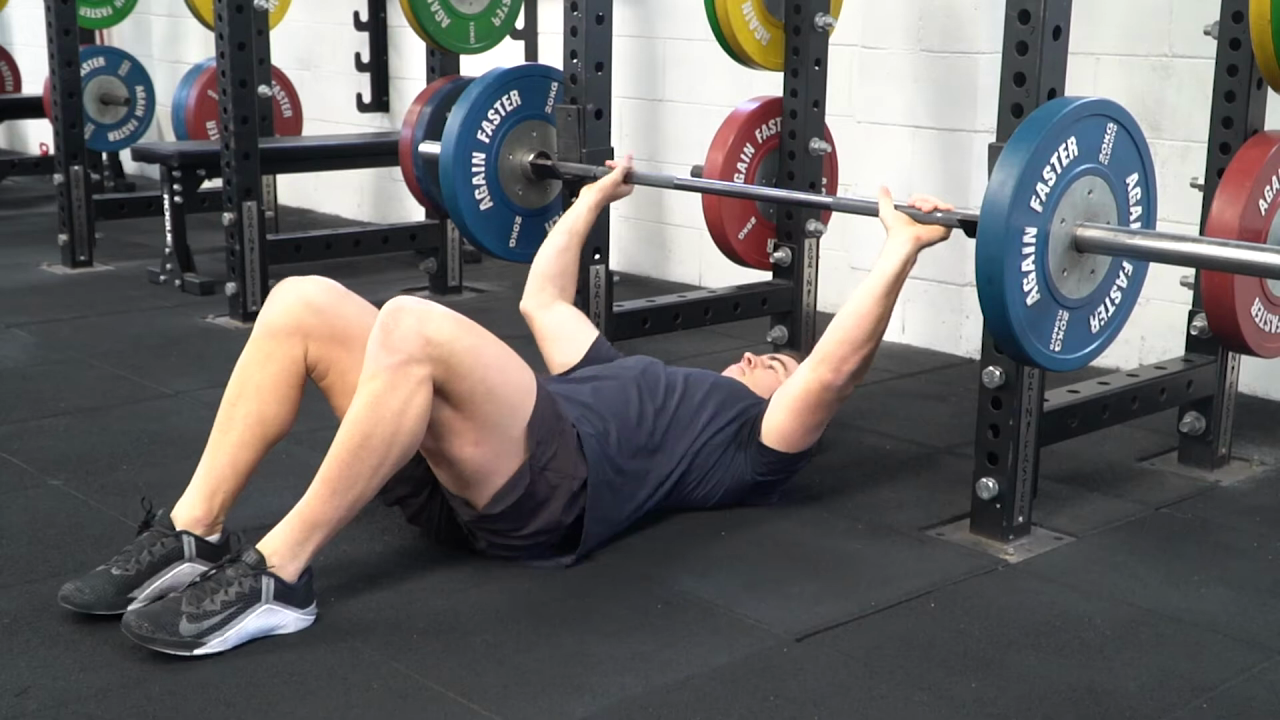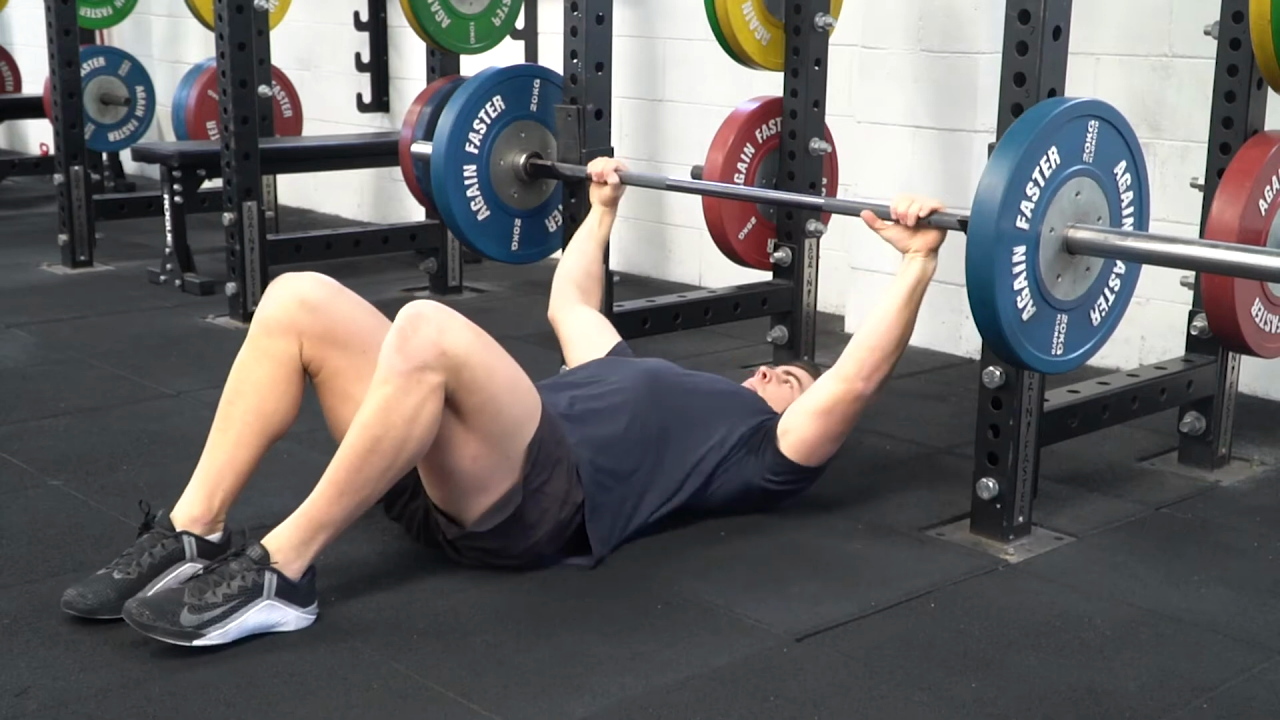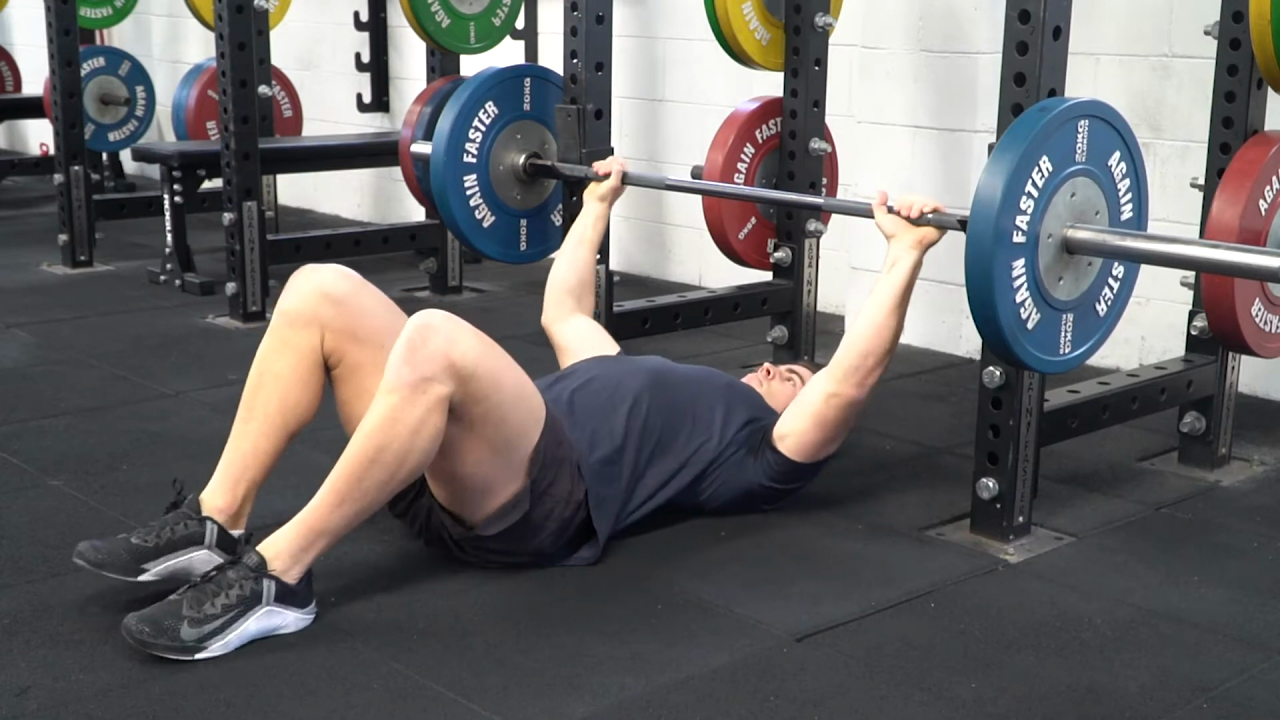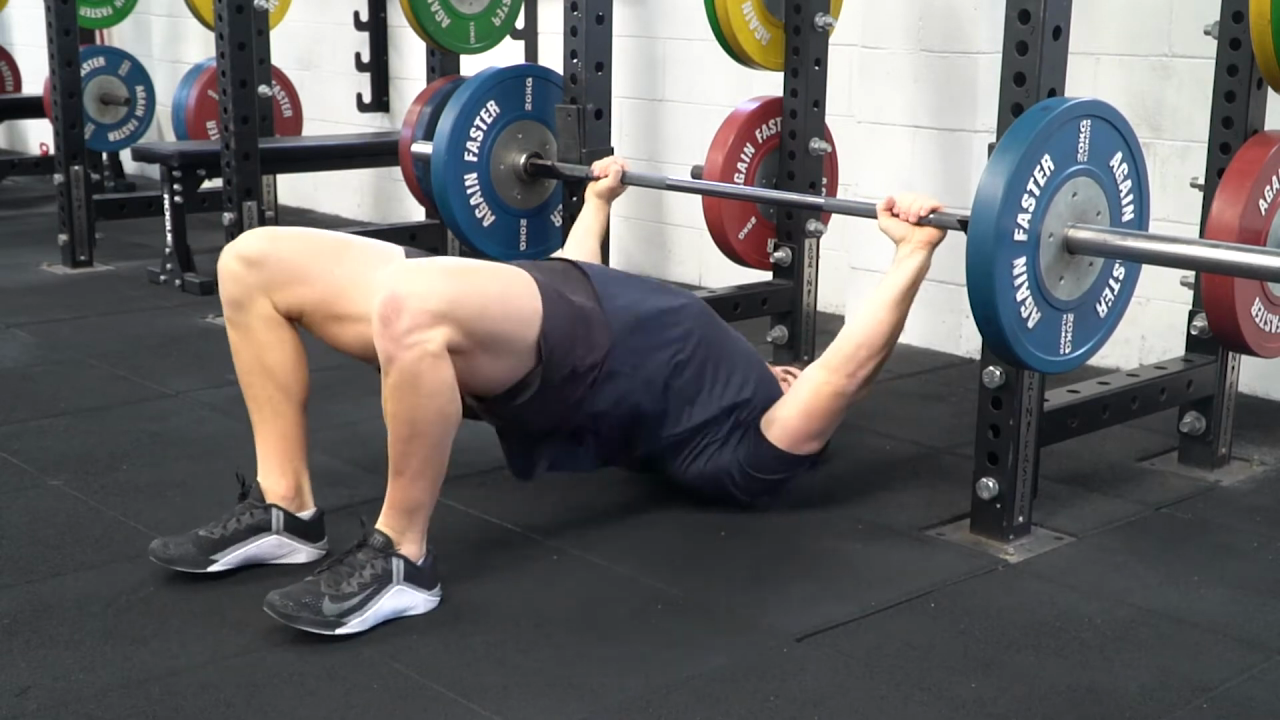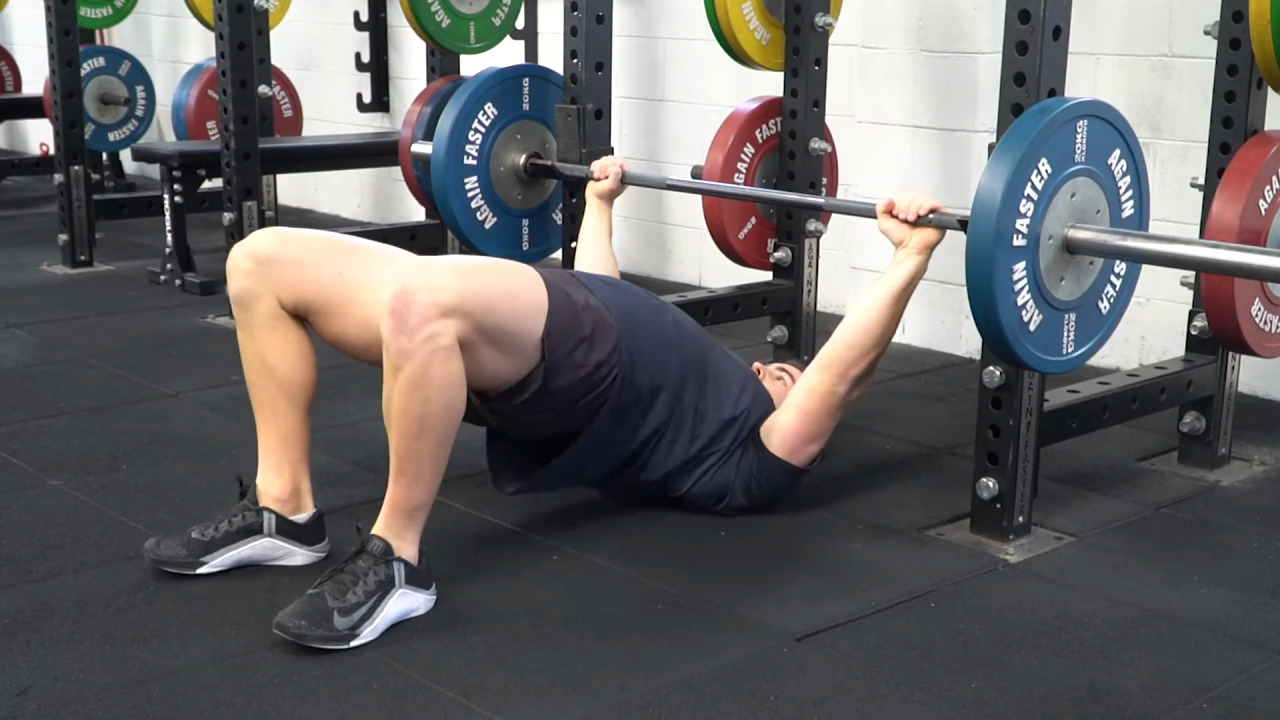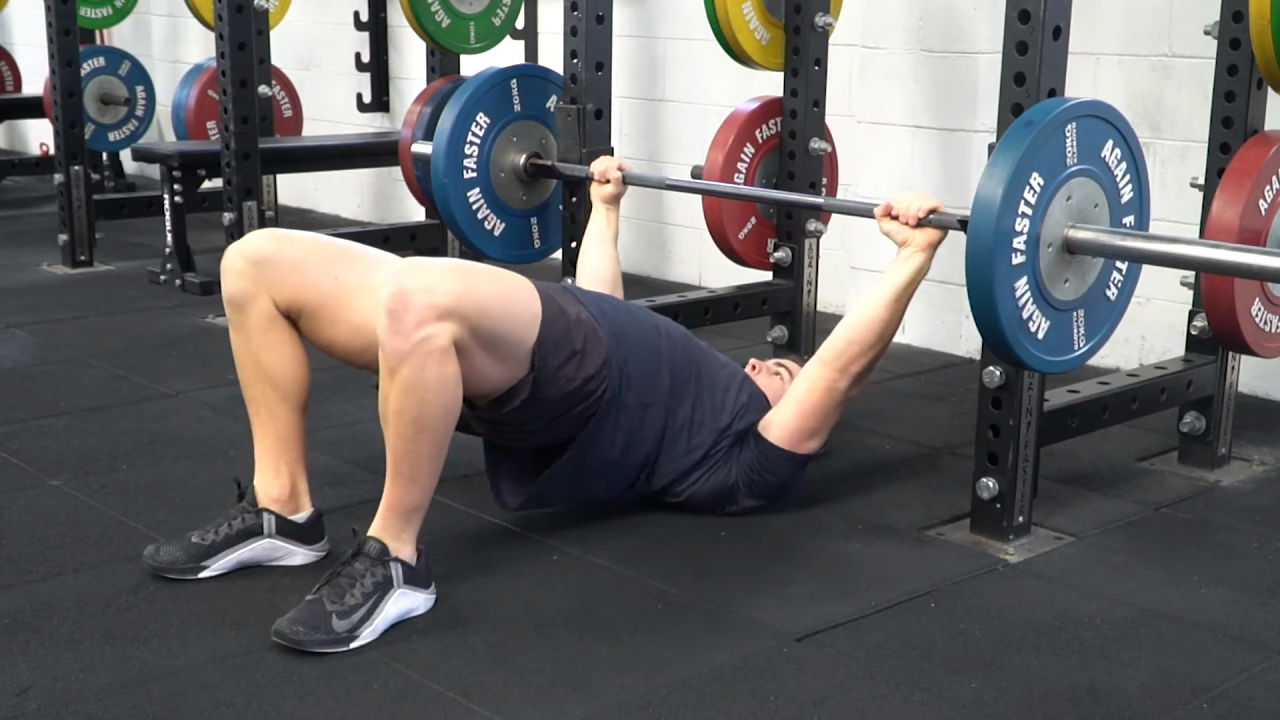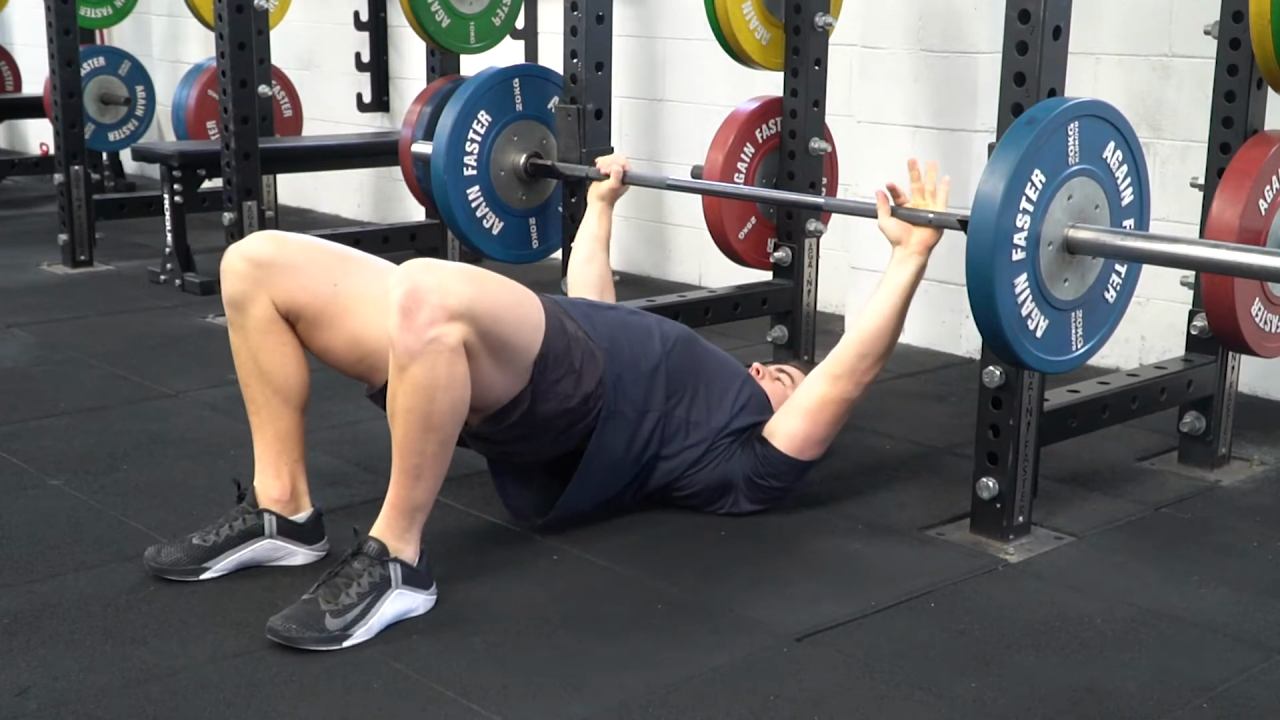
dt=0.7s
person 1, frame 1
left shoulder: (755, 446)
right shoulder: (621, 374)
left elbow: (838, 364)
right elbow: (542, 298)
left wrist: (902, 249)
right wrist: (590, 198)
left hip: (538, 485)
right hip: (449, 473)
left knee: (413, 323)
right knee: (303, 303)
left ankle: (275, 577)
right ankle: (190, 535)
person 1, frame 2
left shoulder: (770, 452)
right shoulder: (649, 383)
left elbow: (855, 381)
right elbow: (570, 311)
left wrist: (917, 261)
right wrist: (601, 209)
left hip: (538, 495)
right hip: (447, 480)
left knee: (428, 328)
right knee: (299, 299)
left ankle: (277, 573)
right ankle: (192, 535)
person 1, frame 3
left shoulder: (765, 452)
right shoulder: (647, 382)
left elbow: (850, 382)
right elbow: (563, 311)
left wrist: (904, 255)
right wrist: (596, 206)
left hip: (543, 490)
right hip: (449, 476)
left knee: (434, 338)
right knee: (321, 291)
left ankle: (273, 576)
right ankle: (214, 524)
person 1, frame 4
left shoulder: (750, 455)
right shoulder: (704, 384)
left elbow: (844, 372)
right elbow: (577, 279)
left wrist: (914, 253)
right wrist: (596, 203)
left knee: (407, 308)
right knee: (251, 264)
left ankle: (399, 558)
right ankle: (282, 512)
person 1, frame 5
right shoulder: (698, 392)
left elbow: (843, 369)
right elbow: (597, 295)
left wrist: (912, 256)
right wrist: (599, 202)
left knee: (418, 298)
right knee: (263, 261)
left ankle: (394, 560)
right ankle: (282, 512)
person 1, frame 6
left shoulder: (753, 460)
right shoulder: (689, 383)
left elbow: (841, 369)
right elbow: (599, 306)
left wrist: (914, 257)
right wrist: (606, 208)
left hip: (568, 366)
right hip: (455, 341)
left knee: (415, 297)
right knee: (255, 263)
left ankle: (392, 559)
right ankle: (282, 513)
person 1, frame 7
left shoulder: (754, 458)
right shoulder: (688, 385)
left elbow: (846, 374)
right elbow: (589, 305)
left wrist: (912, 254)
right wrist: (601, 204)
left hip: (566, 379)
right hip: (458, 346)
left knee: (426, 296)
right knee: (255, 266)
left ankle: (393, 560)
right ankle: (282, 512)
